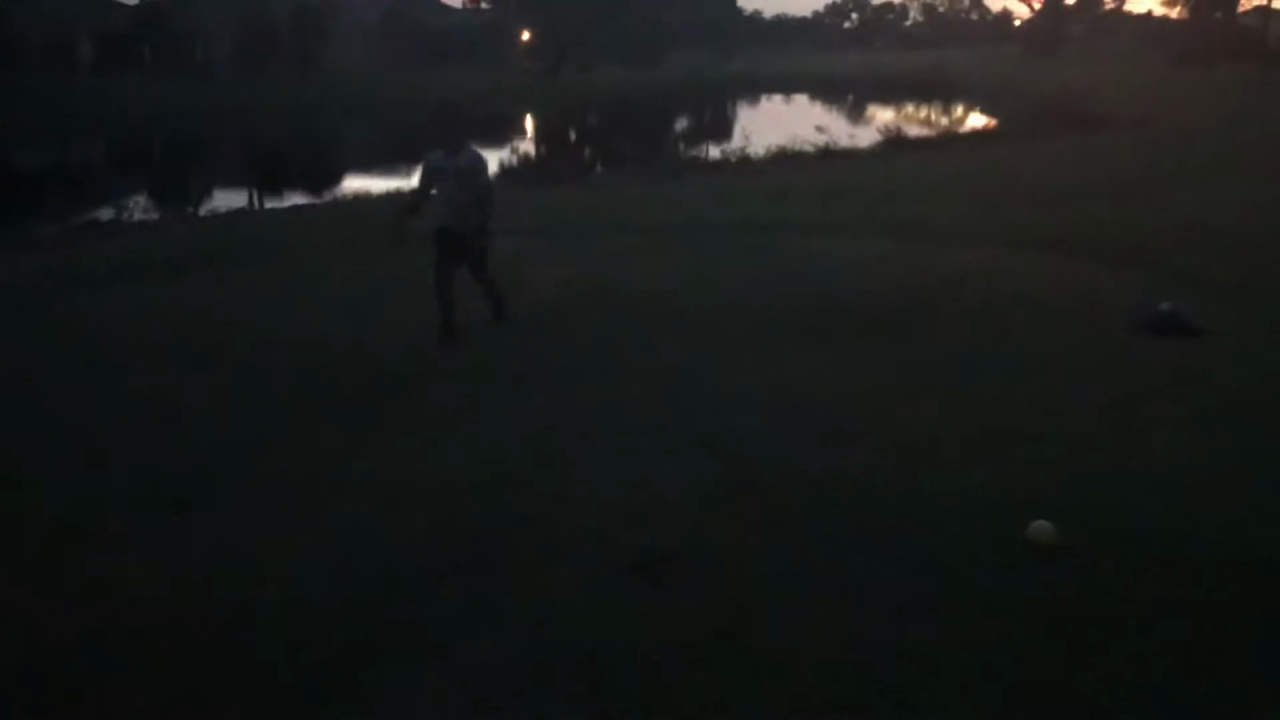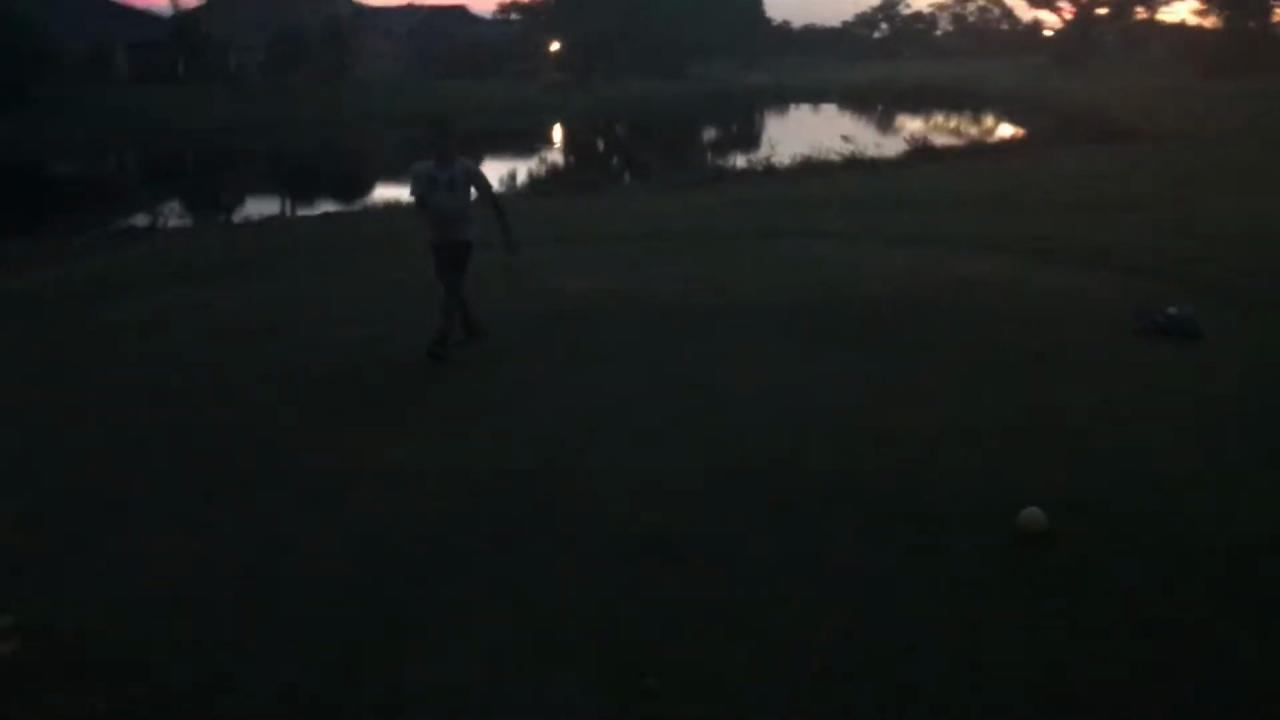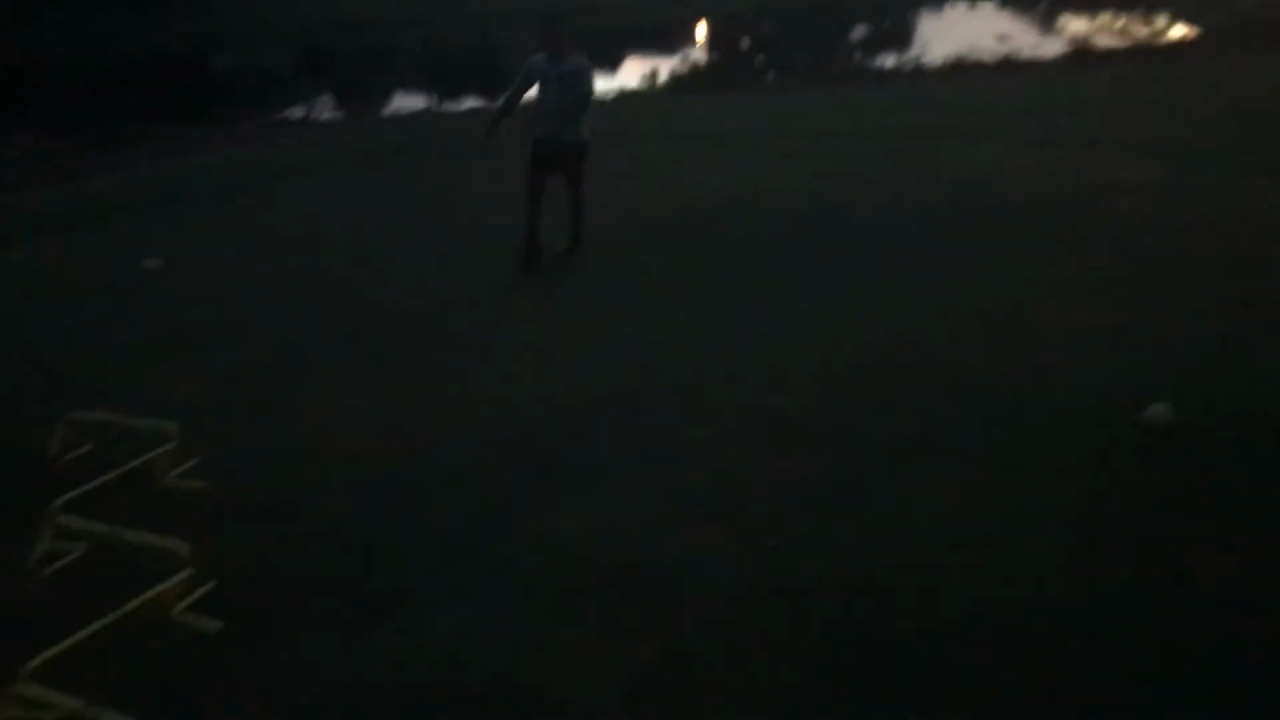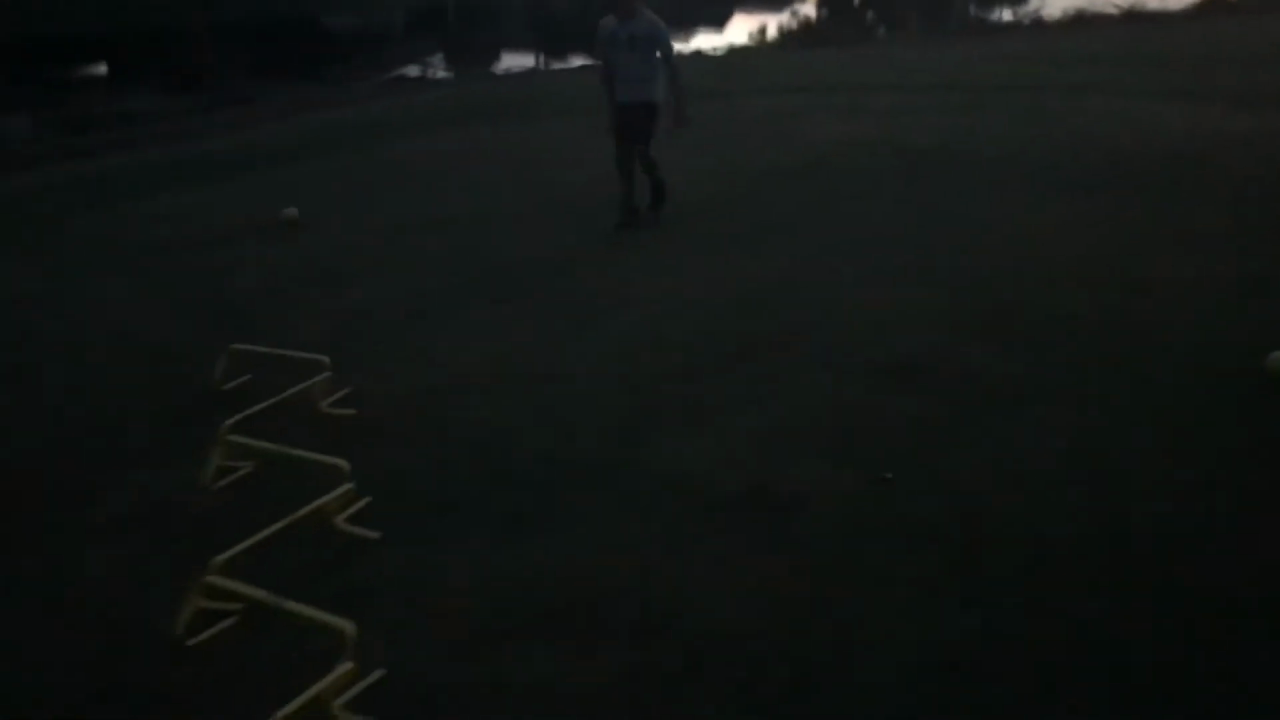
dt=0.4s
person 1, frame 1
left shoulder: (473, 159)
right shoulder: (434, 160)
left elbow: (486, 196)
right elbow: (423, 193)
left wrist: (480, 231)
right wrist: (406, 217)
left hip: (474, 227)
right hip: (446, 227)
left knee: (479, 274)
right knee: (442, 275)
left ankle: (496, 303)
right ankle: (448, 323)
person 1, frame 2
left shoulder: (466, 169)
right shoulder: (421, 170)
left elbow: (490, 198)
right elbow: (420, 202)
left wrist: (506, 231)
right wrist: (438, 221)
left hip: (461, 237)
right hip: (439, 238)
left knee: (452, 287)
right knee: (453, 287)
left ankle: (442, 340)
right ankle: (470, 326)
person 1, frame 3
left shoulder: (581, 66)
right shoulder: (537, 63)
left elbow: (582, 105)
right elbow: (516, 94)
left wrist: (548, 117)
right wrist: (496, 122)
left hip: (574, 138)
right hip: (544, 136)
left knee: (575, 188)
right knee: (534, 186)
left ankle: (576, 236)
right ankle: (532, 243)
person 1, frame 4
left shoulder: (652, 25)
right shoulder: (606, 26)
left elbow: (670, 64)
right elbow: (607, 68)
left wrist: (679, 105)
right wrist: (611, 107)
left hip: (646, 98)
right hip: (620, 99)
left knee: (638, 151)
right knee: (622, 153)
left ankle: (657, 184)
right ankle: (629, 208)
